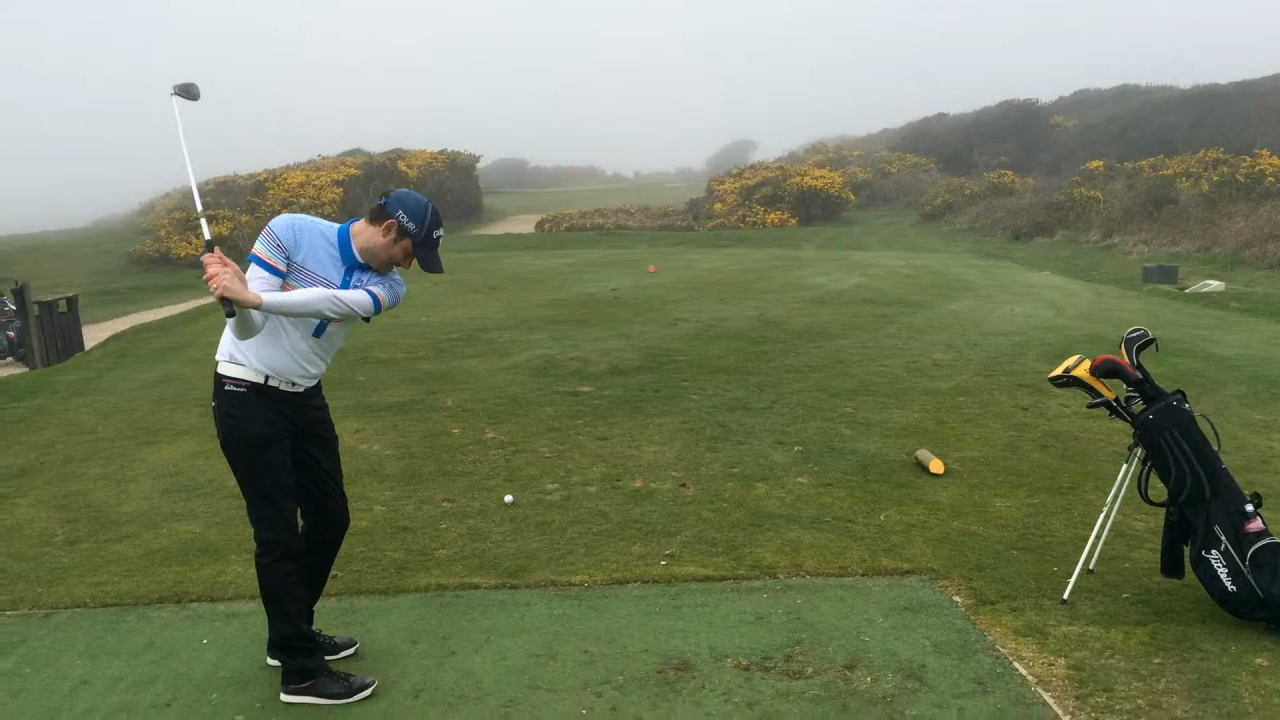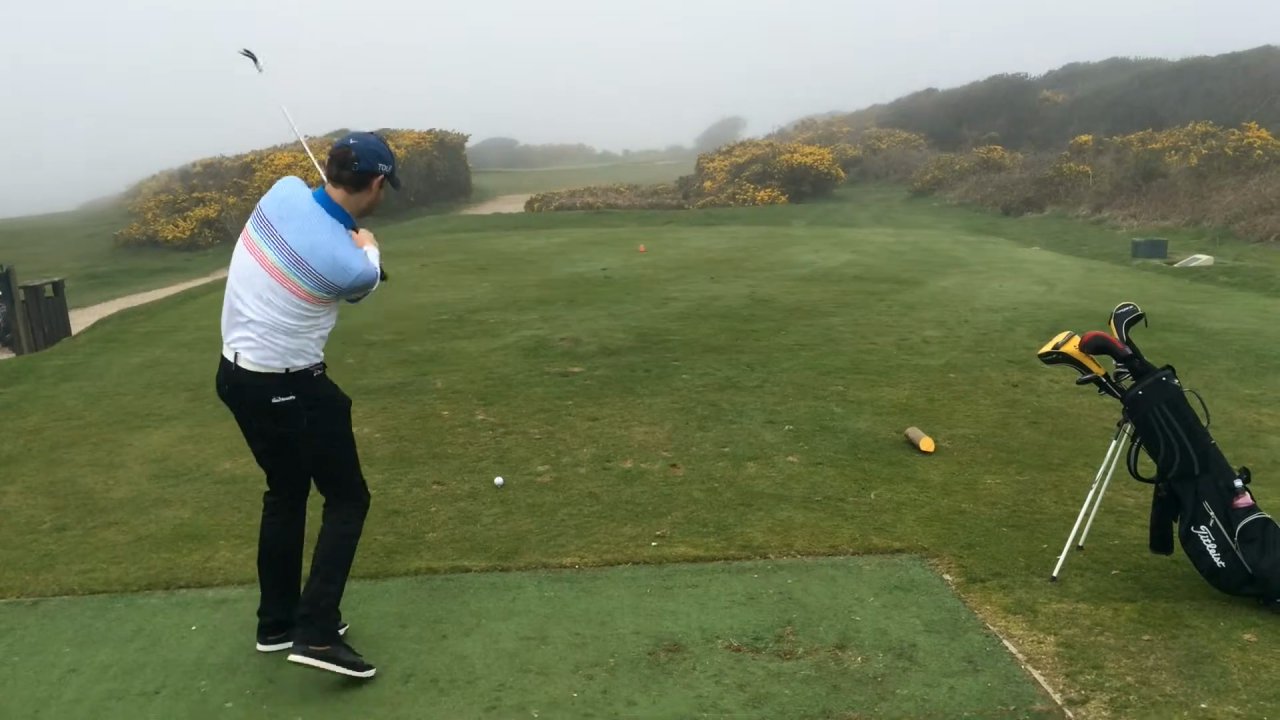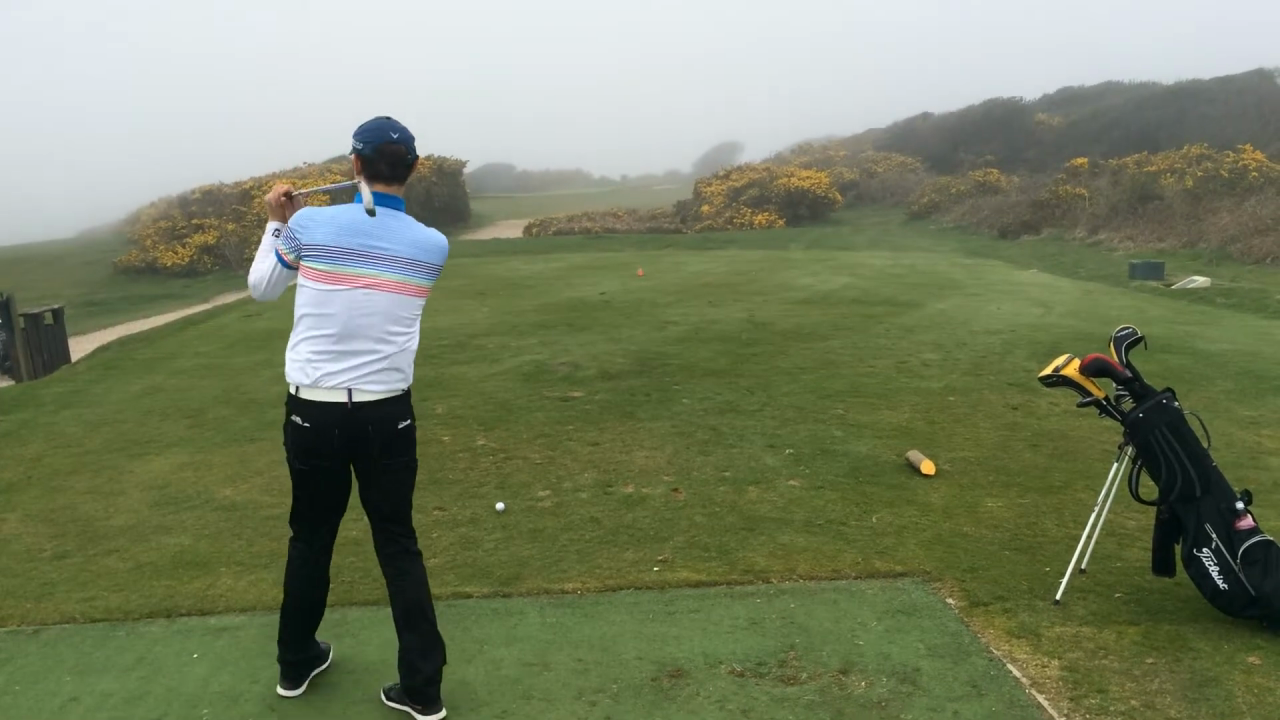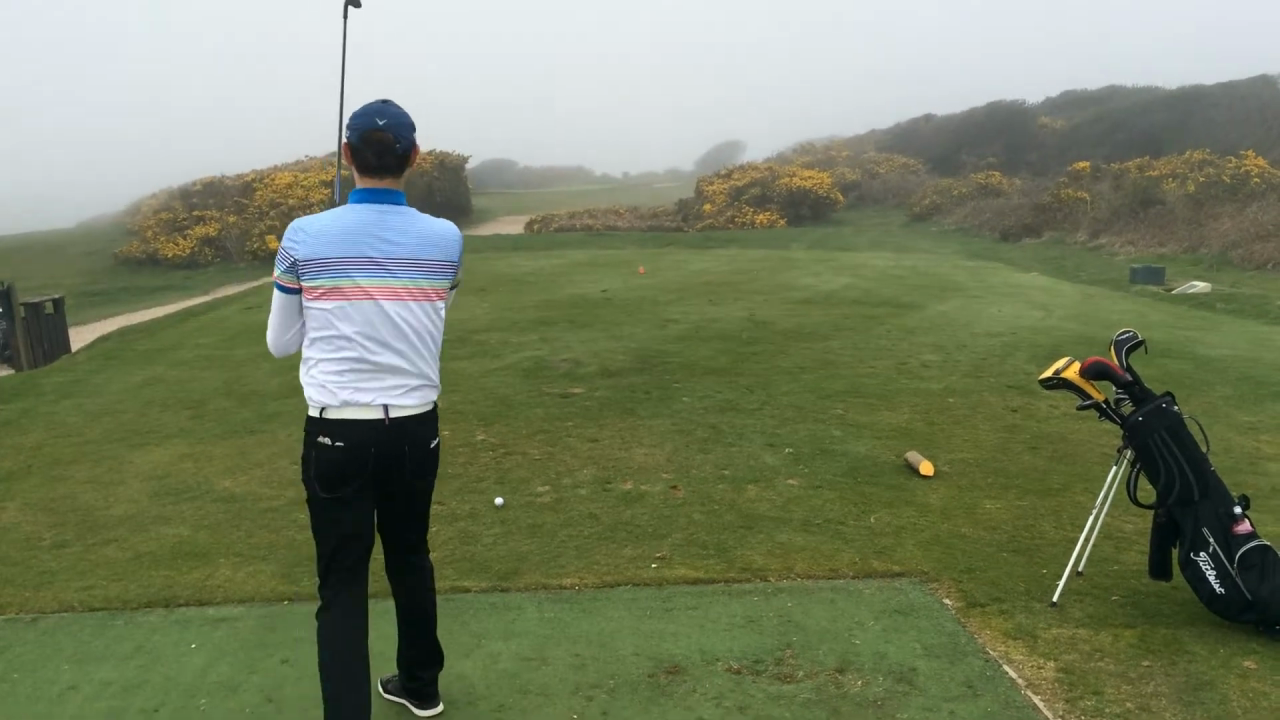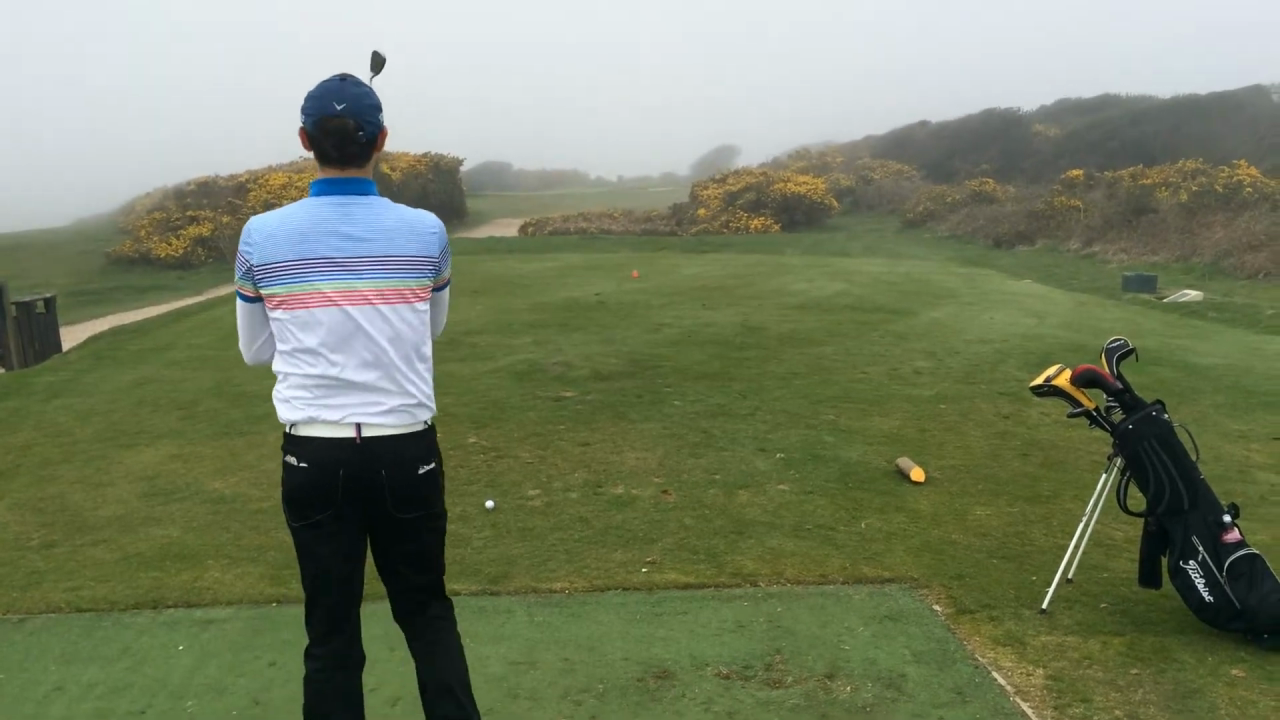
dt=0.5s
person 1, frame 1
left shoulder: (387, 286)
right shoulder: (290, 232)
left elbow: (334, 303)
right elbow: (247, 328)
left wrist: (253, 295)
right wrist: (243, 303)
left hip: (305, 398)
right hip: (247, 397)
left knee: (329, 519)
right knee: (279, 533)
left ankle: (292, 635)
right ankle: (300, 671)
person 1, frame 2
left shoulder: (283, 193)
right shoulder: (355, 267)
left hip: (236, 374)
right hip: (290, 390)
left knee: (285, 492)
right knee: (347, 499)
left ankle: (279, 620)
right ankle: (316, 632)
person 1, frame 3
left shoulder: (307, 226)
right shoulder: (433, 246)
left elbow: (261, 288)
left wrist: (276, 222)
left hip: (313, 413)
right hip: (386, 415)
left knee: (311, 535)
right knee: (398, 544)
left ankle: (295, 663)
person 1, frame 4
left shoulder: (303, 237)
right shoulder: (446, 239)
left elbow: (281, 343)
left hip: (336, 436)
right hip: (414, 431)
left knee: (342, 591)
right knee: (409, 560)
person 1, frame 5
left shoulder: (261, 236)
right shoulder: (427, 231)
left elbow: (256, 350)
left hip: (314, 459)
right hip: (406, 452)
left knee: (332, 634)
right knee: (427, 609)
